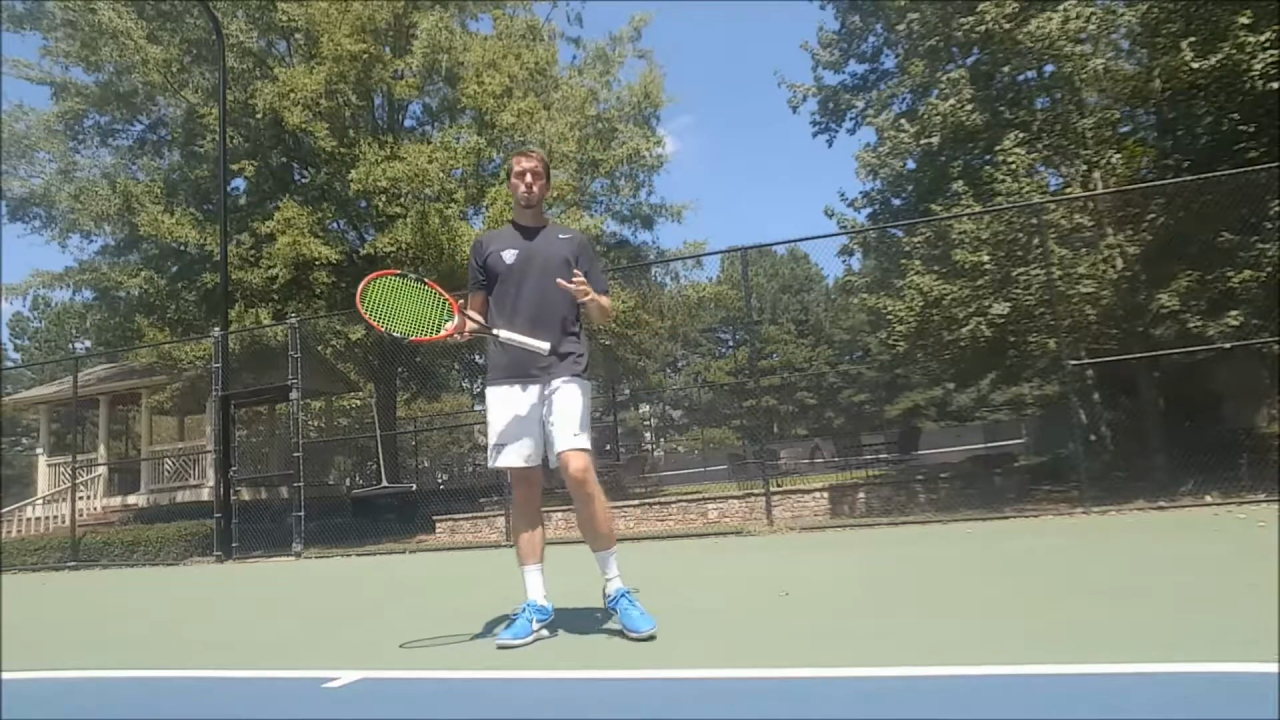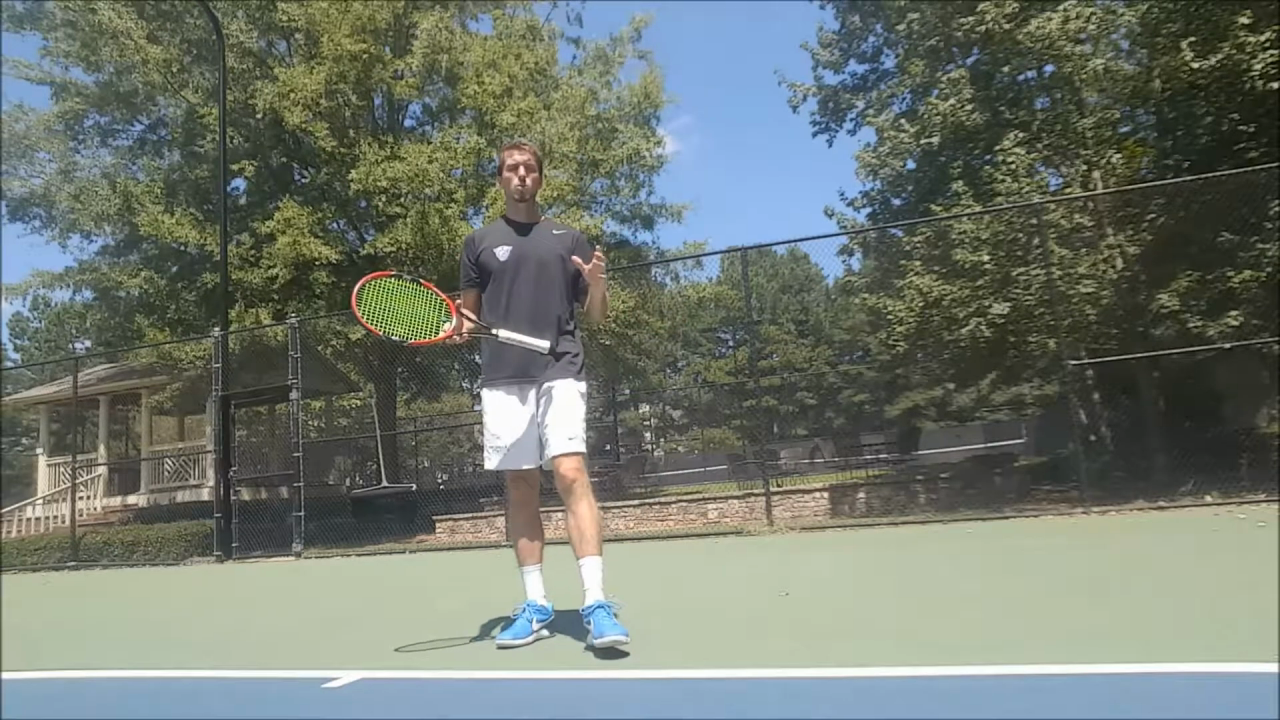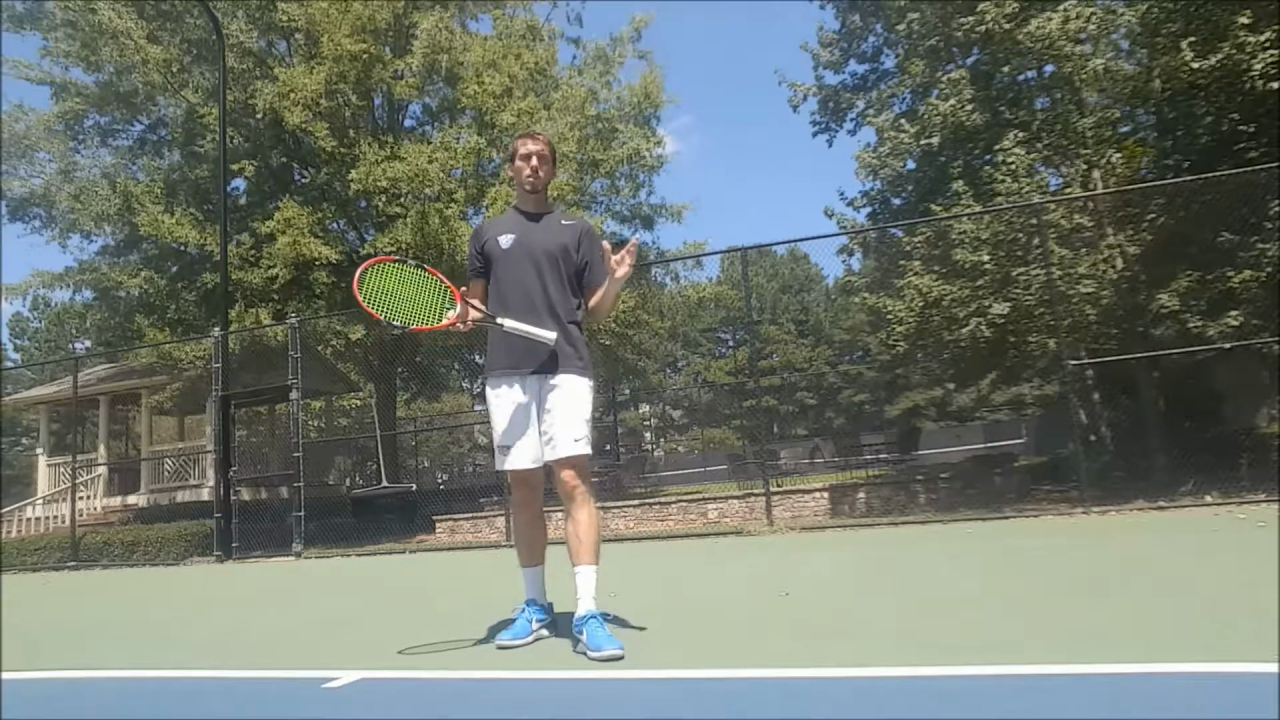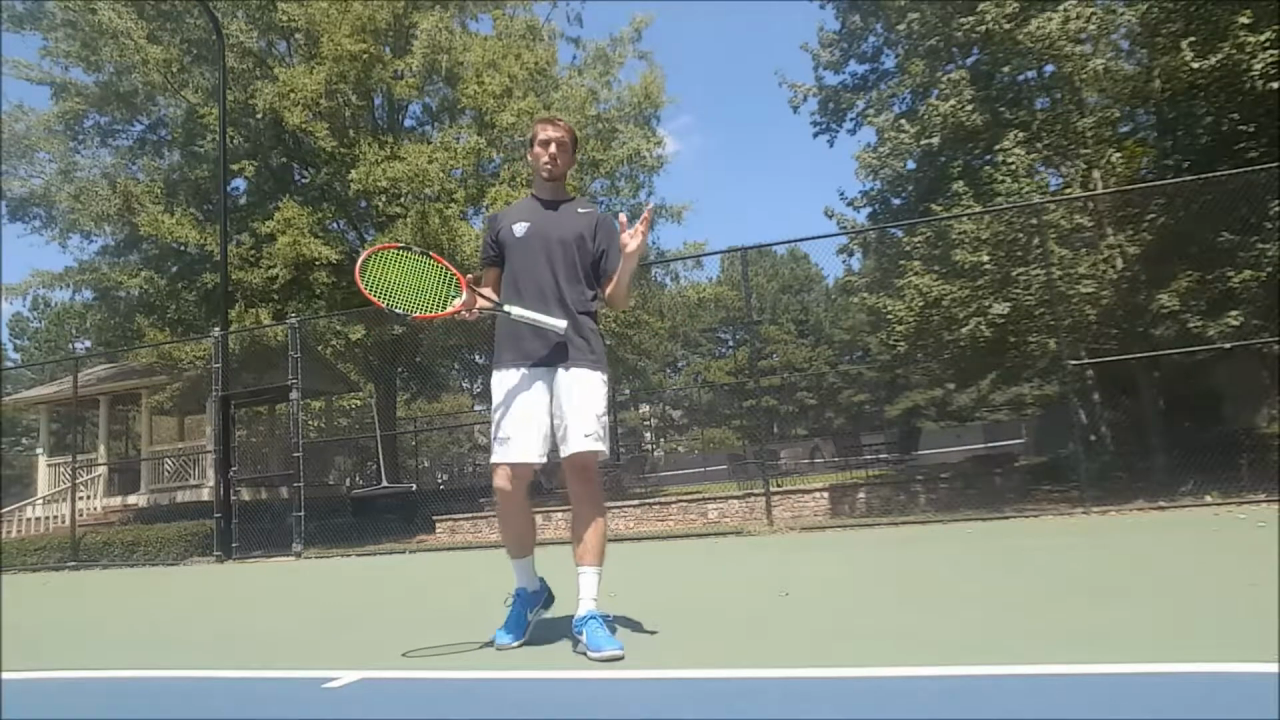
dt=0.3s
person 1, frame 1
left shoulder: (574, 242)
right shoulder: (486, 245)
left elbow: (606, 312)
right elbow: (476, 312)
left wrist: (590, 299)
right wrist: (464, 325)
left hip: (565, 374)
right hip: (508, 379)
left knee: (578, 471)
right knee: (523, 486)
left ankle: (616, 589)
right ankle: (536, 606)
person 1, frame 2
left shoulder: (569, 239)
right shoulder: (479, 242)
left elbow: (595, 315)
right elbow: (469, 310)
left wrist: (598, 287)
right wrist: (461, 326)
left hip: (561, 374)
right hip: (503, 381)
left knee: (572, 476)
right knee: (521, 487)
left ankle: (595, 605)
right ankle: (535, 606)
person 1, frame 3
left shoulder: (577, 230)
right shoulder: (487, 233)
left elbow: (596, 310)
right elbow: (476, 300)
left wrist: (616, 279)
right wrist: (465, 315)
left hip: (566, 369)
right hip: (507, 374)
left knee: (573, 481)
right knee: (523, 487)
left ankle: (587, 614)
right ankle: (536, 607)
person 1, frame 4
left shoulder: (594, 218)
right shoulder: (503, 220)
left elbow: (616, 300)
right elbow: (490, 288)
left wrist: (630, 258)
right wrist: (472, 303)
left hip: (579, 360)
right hip: (516, 364)
left knee: (583, 474)
right knee: (507, 481)
left ankle: (588, 614)
right ankle: (528, 588)
